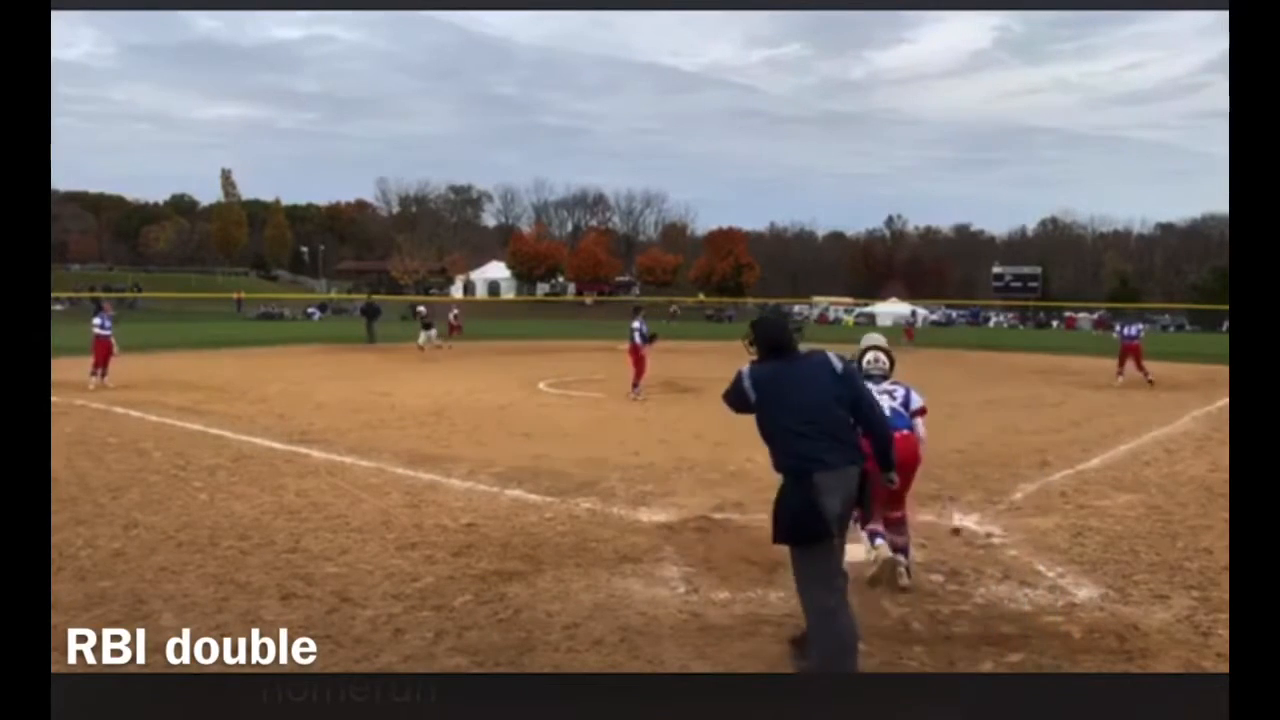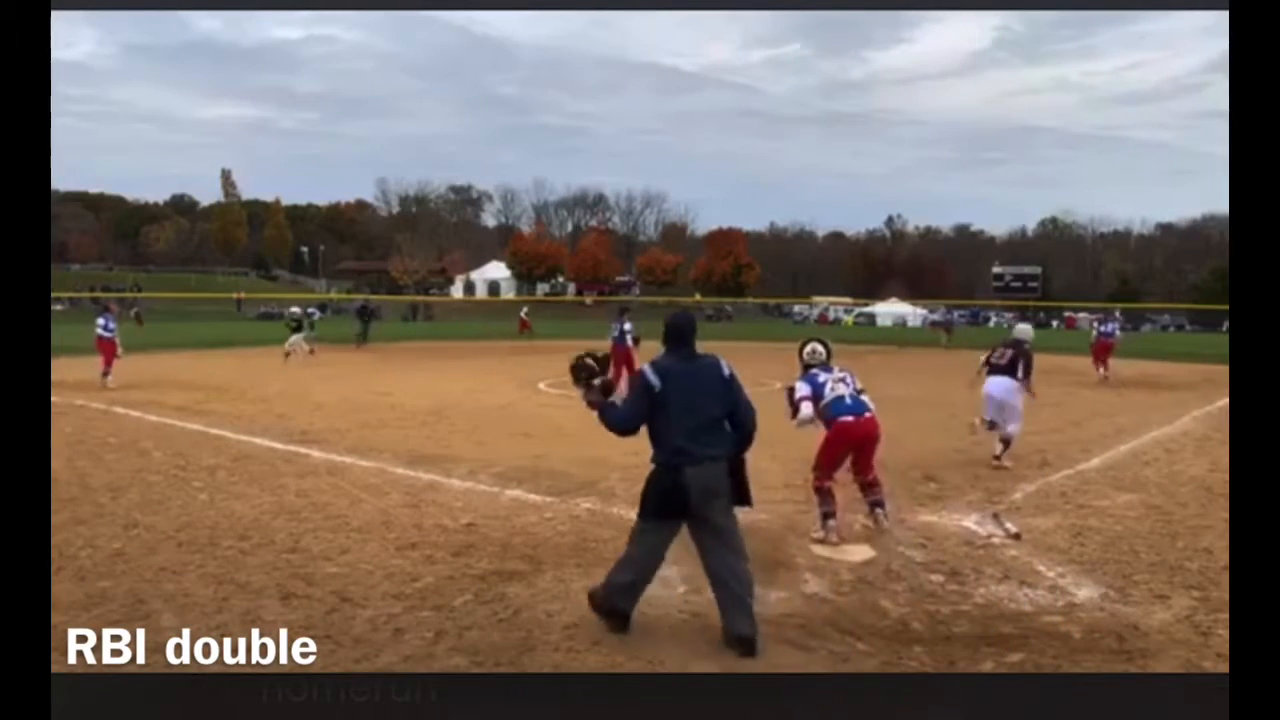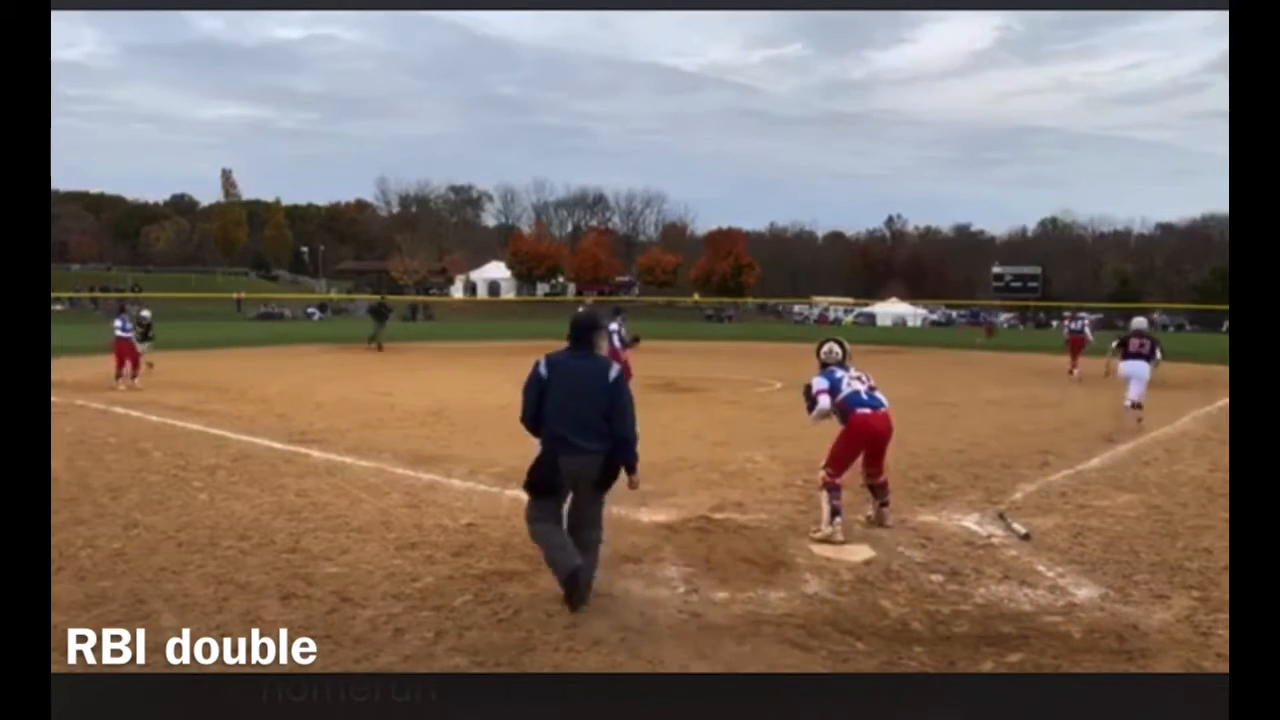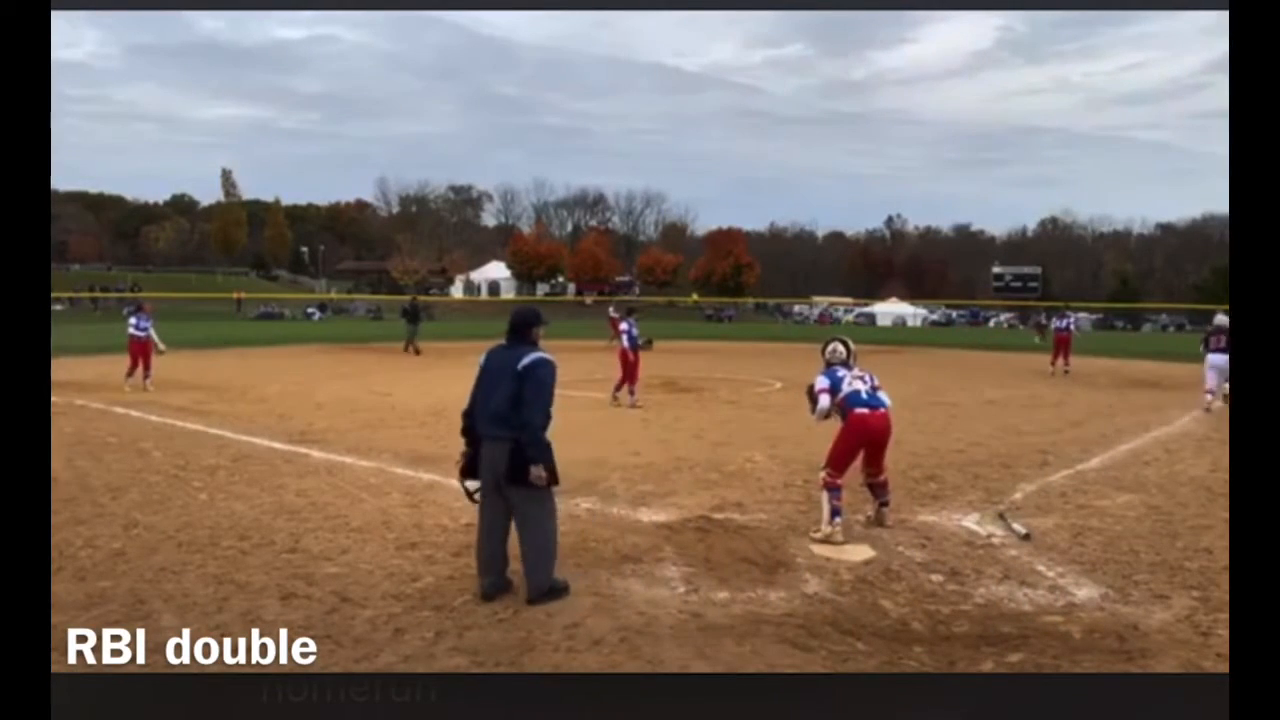
dt=0.7s
person 1, frame 1
left shoulder: (755, 378)
right shoulder: (831, 363)
left elbow: (734, 399)
right elbow: (874, 417)
left wrist: (759, 363)
right wrist: (886, 465)
left hip: (807, 486)
right hip: (848, 477)
left knee: (818, 577)
right knee: (827, 565)
left ankle: (832, 665)
right ankle: (819, 640)
person 1, frame 2
left shoulder: (652, 374)
right shoulder: (718, 368)
left elbow: (625, 423)
right elbow: (746, 420)
left wrist: (599, 405)
right wrist: (736, 451)
left hip: (675, 476)
right hip: (716, 473)
left knee: (647, 544)
right knee: (727, 551)
left ankle: (613, 604)
right ankle: (742, 631)
person 1, frame 3
left shoulder: (547, 366)
right shoulder: (610, 371)
left elbow: (529, 417)
right elbow: (624, 424)
right wrist: (630, 466)
left hip: (558, 458)
right hip: (597, 459)
left knee: (542, 517)
right knee: (586, 523)
left ankle: (570, 570)
right ankle: (578, 582)
person 1, frame 4
left shoulder: (491, 357)
right shoulder: (538, 362)
left elbow: (473, 407)
right elbow: (534, 416)
left wrist: (471, 444)
right wrist: (536, 459)
left hip: (489, 447)
right hip: (518, 451)
left knee: (492, 516)
right knee: (536, 517)
left ankle: (492, 581)
right ankle: (540, 585)
person 2, frame 1
right shoulder: (904, 391)
right elbow: (920, 433)
left hip: (873, 445)
right hip: (906, 445)
left knee: (869, 503)
right knee: (894, 506)
left ankle: (880, 549)
right ankle: (900, 566)
person 2, frame 2
left shoulder: (805, 381)
right shoulder: (845, 374)
left elbow: (806, 415)
right elbow: (869, 405)
left wrist: (798, 421)
left hip: (843, 428)
right hip: (869, 424)
left knee: (822, 476)
right knee: (863, 468)
left ankle: (829, 529)
right ankle: (879, 513)
person 2, frame 3
left shoulder: (822, 378)
right shoulder: (859, 374)
left elbow: (824, 407)
right elbow: (883, 402)
left wrist: (814, 416)
left hip: (860, 422)
right hip: (883, 419)
left knee: (830, 474)
right knee: (874, 468)
left ankle: (832, 527)
right ankle: (882, 513)
person 2, frame 4
left shoulder: (825, 376)
right shoulder: (865, 375)
left elbow: (823, 406)
right elbow: (886, 402)
left wrist: (818, 416)
left hip: (858, 421)
right hip: (882, 420)
left knee: (831, 473)
right knee: (874, 468)
left ankle: (832, 527)
right ankle: (882, 513)
